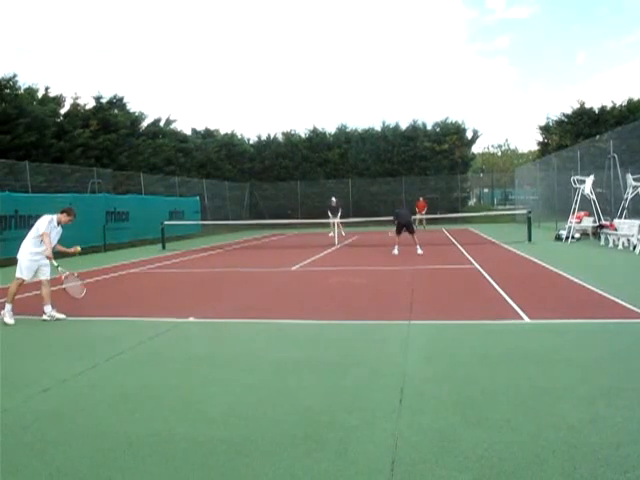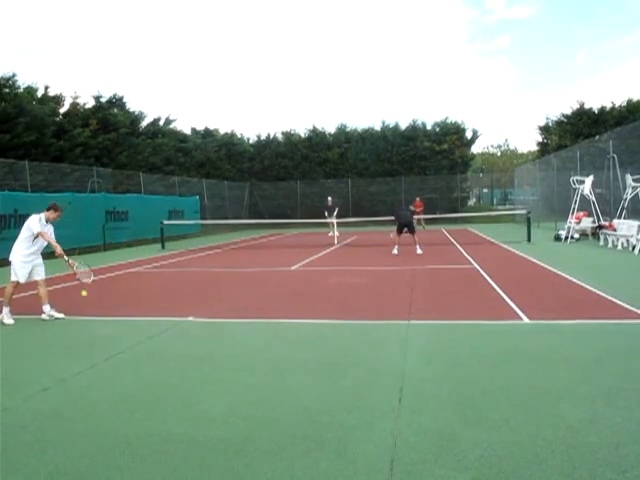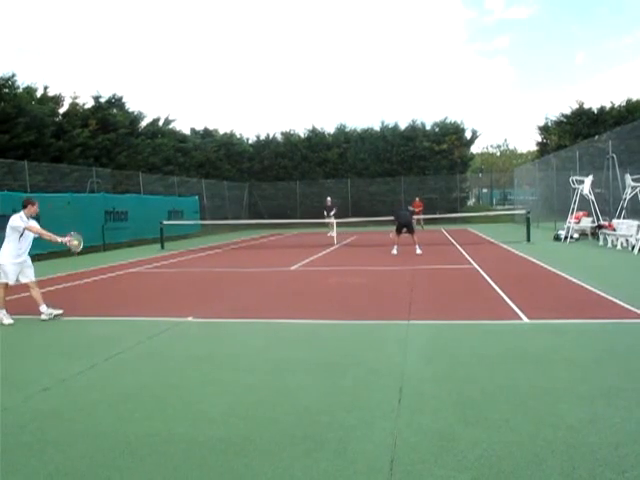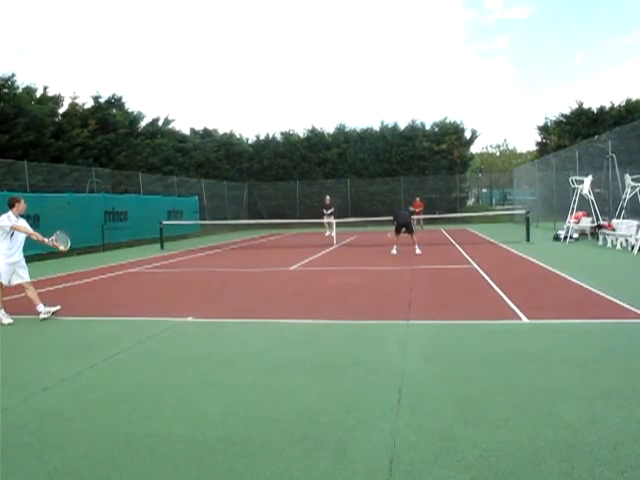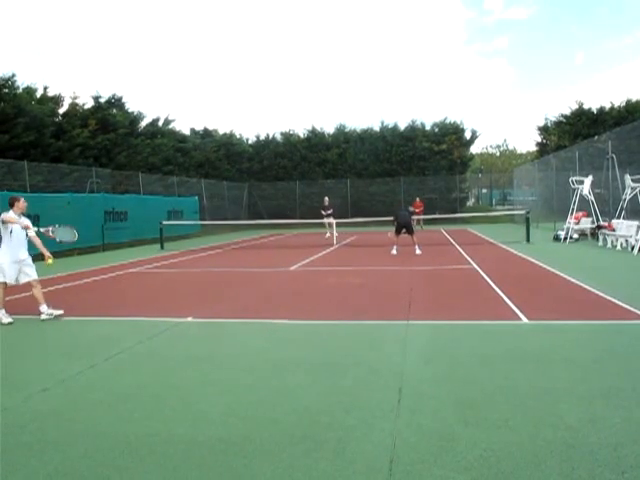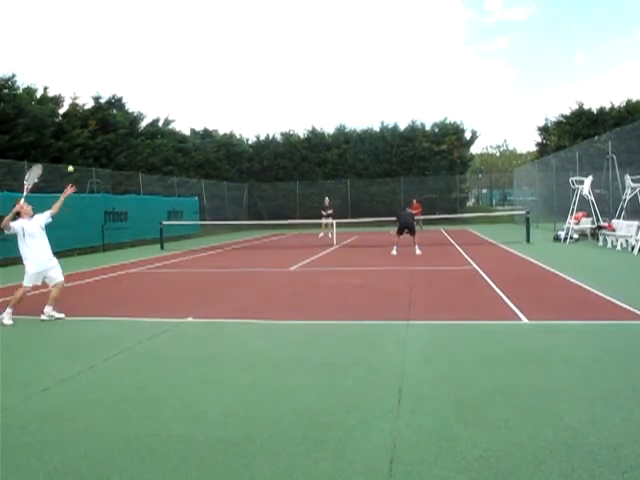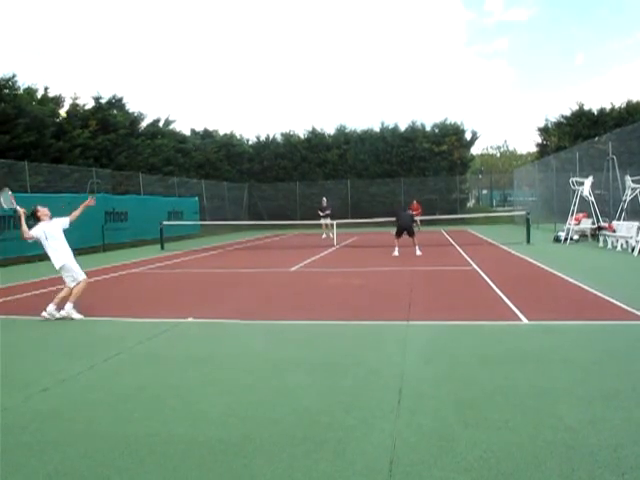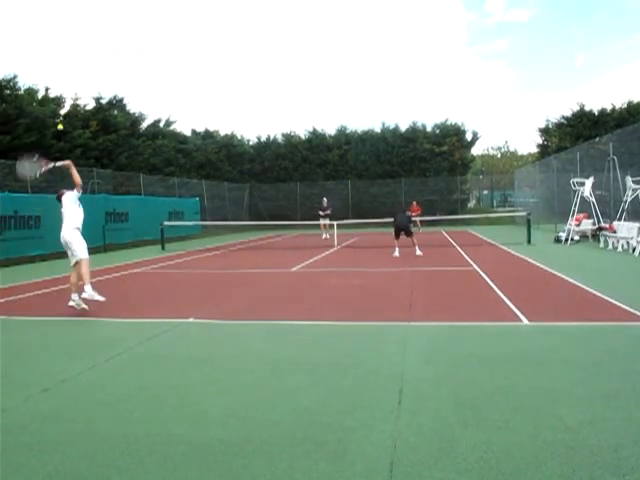
dt=0.3s
person 1, frame 1
left shoulder: (59, 229)
right shoulder: (47, 219)
right elbow: (45, 235)
left wrist: (69, 250)
right wrist: (48, 250)
left hip: (43, 257)
right hip: (28, 255)
left knee: (46, 282)
right knee: (19, 281)
left ankle: (48, 312)
right ankle: (7, 310)
person 1, frame 2
left shoulder: (49, 227)
right shoulder: (34, 220)
left elbow: (53, 244)
right elbow: (43, 235)
right wrist: (58, 247)
left hip: (35, 258)
right hip: (21, 256)
left knee: (41, 282)
right knee: (14, 283)
left ankle: (47, 311)
person 1, frame 3
left shoulder: (32, 222)
right shoulder: (15, 219)
left elbow: (43, 235)
right elbow: (31, 229)
left wrist: (61, 240)
right wrist: (54, 236)
left hip: (24, 260)
left knee: (32, 284)
left ankle: (45, 311)
person 1, frame 4
left shoulder: (23, 221)
left elbow: (33, 235)
right elbow: (16, 227)
left wrist: (50, 243)
right wrist: (34, 234)
left hip: (18, 260)
left knee: (27, 284)
left ankle: (42, 310)
person 1, frame 5
left shoulder: (26, 220)
left elbow: (34, 237)
left wrist: (45, 251)
right wrist: (20, 224)
left hip: (24, 258)
left knee: (35, 282)
left ankle: (45, 311)
person 1, frame 6
left shoulder: (38, 218)
right shoulder: (19, 225)
left elbow: (53, 210)
left wrist: (64, 196)
right wrist: (13, 212)
left hip: (50, 259)
right hip: (35, 262)
left knee: (59, 283)
right knee: (25, 288)
left ankle: (48, 311)
person 1, frame 7
left shoulder: (56, 221)
right shoulder: (39, 229)
left elbow: (71, 217)
right elbow: (26, 235)
left wrist: (84, 205)
right wrist: (22, 217)
left hip: (68, 259)
right hip: (62, 260)
left knee: (69, 287)
right knee: (82, 280)
left ankle: (50, 309)
right ankle: (68, 309)
person 1, frame 8
left shoulder: (67, 206)
right shoulder: (70, 197)
right elbow: (79, 183)
right wrist: (70, 165)
left hip: (70, 232)
right hip: (71, 232)
left knee: (76, 267)
right knee: (84, 260)
left ankle: (74, 298)
right ankle: (88, 291)
